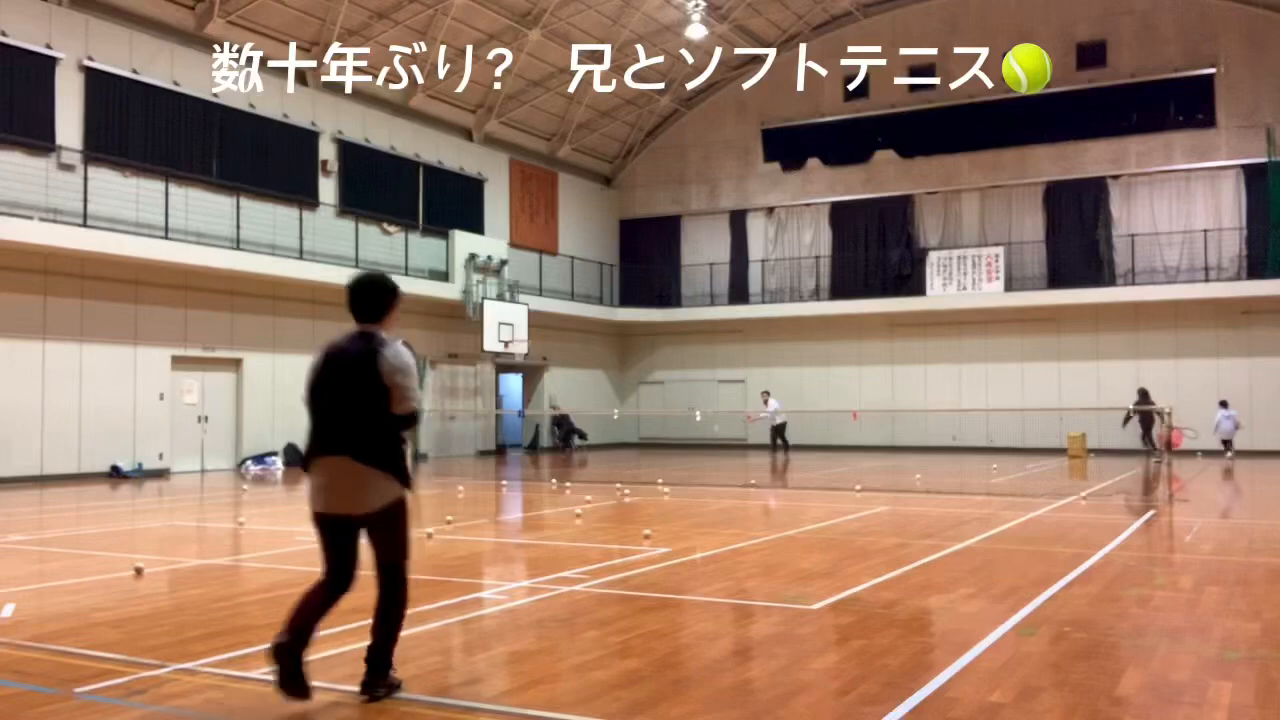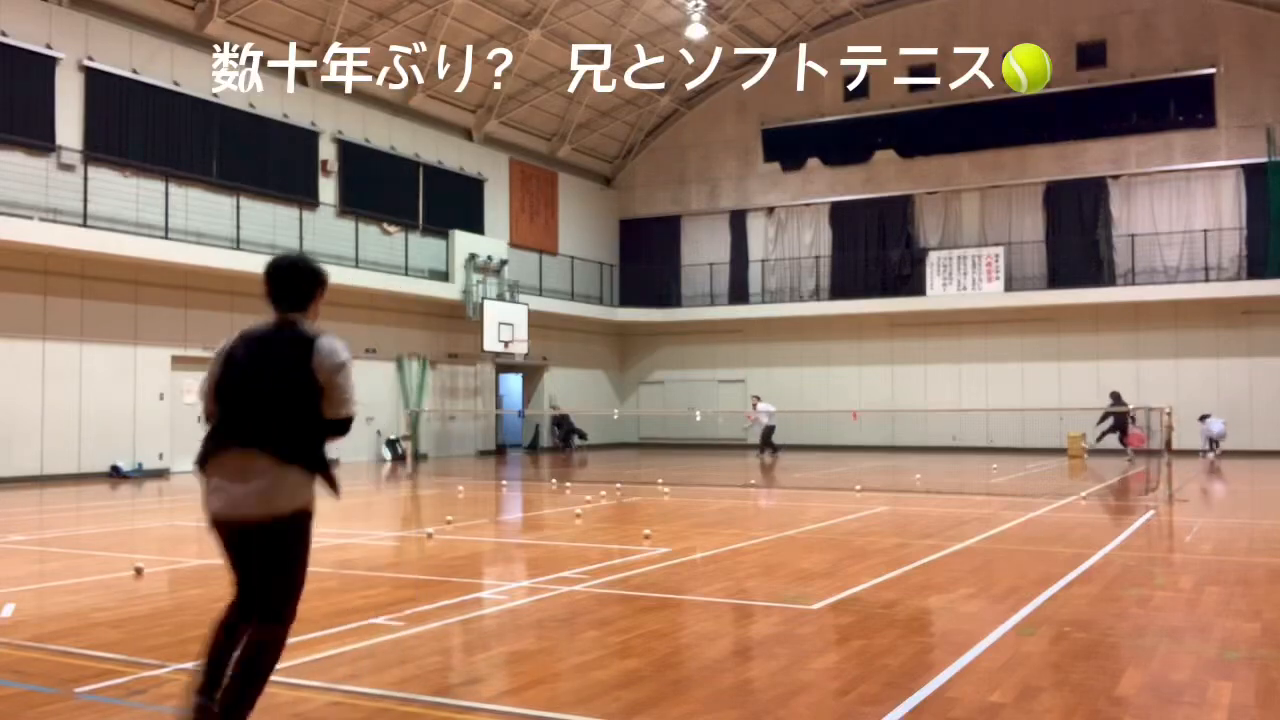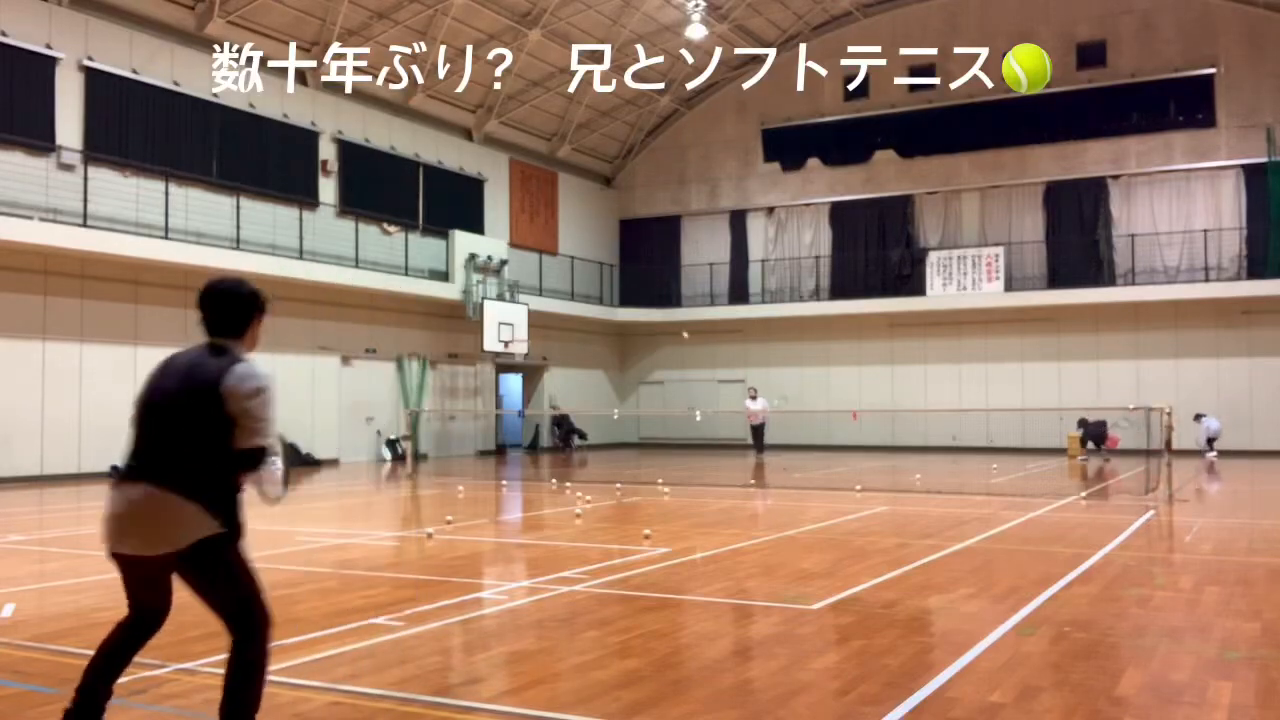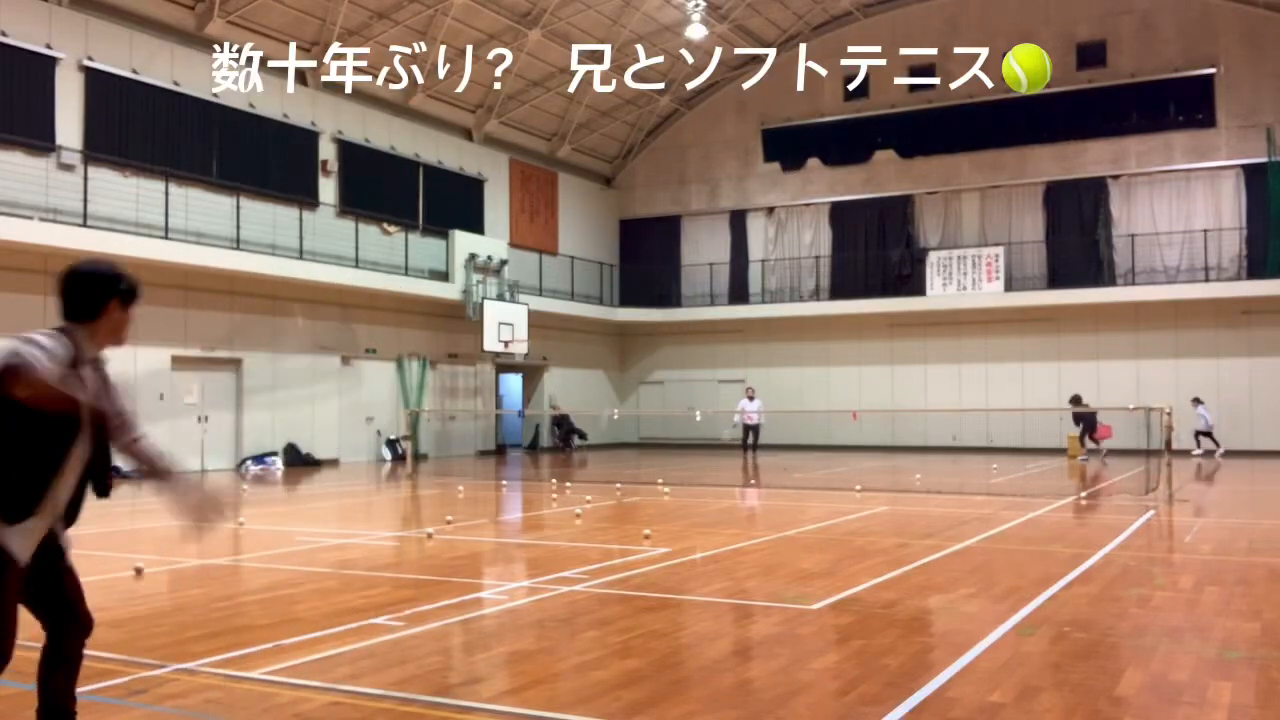
dt=0.5s
person 1, frame 1
left shoulder: (328, 356)
right shoulder: (393, 355)
left elbow: (317, 410)
right elbow: (405, 419)
right wrist: (383, 428)
left hip: (326, 479)
right hip: (375, 482)
left knee: (337, 576)
right knee: (393, 578)
left ankle: (290, 642)
right ankle: (377, 675)
person 1, frame 2
left shoulder: (238, 346)
right shoulder: (325, 350)
left elbow: (213, 410)
right elbow: (338, 423)
left hip: (226, 486)
right hip: (283, 491)
left knee: (251, 600)
right knee: (276, 614)
person 1, frame 3
left shoulder: (171, 367)
right shoulder: (247, 376)
left elbow: (148, 436)
right elbow: (250, 460)
right wrist: (230, 476)
left hip: (127, 513)
right hip: (188, 522)
left knee: (144, 621)
right knee: (252, 627)
person 1, frame 4
left shoulder: (94, 374)
right shoulder: (49, 349)
left elbow: (130, 439)
left wrist: (185, 488)
right wrist: (75, 400)
left knee: (72, 627)
